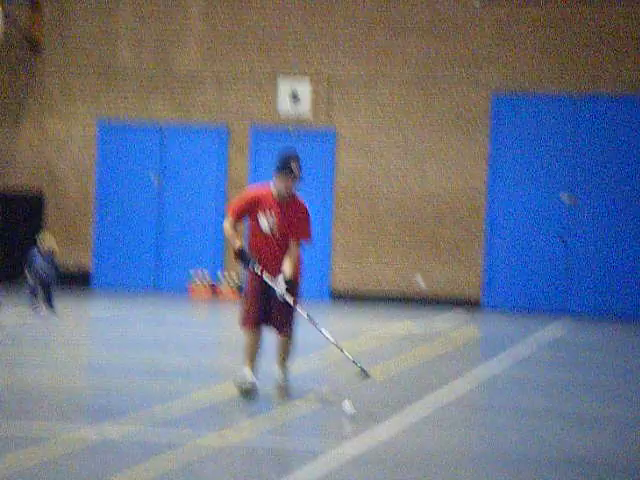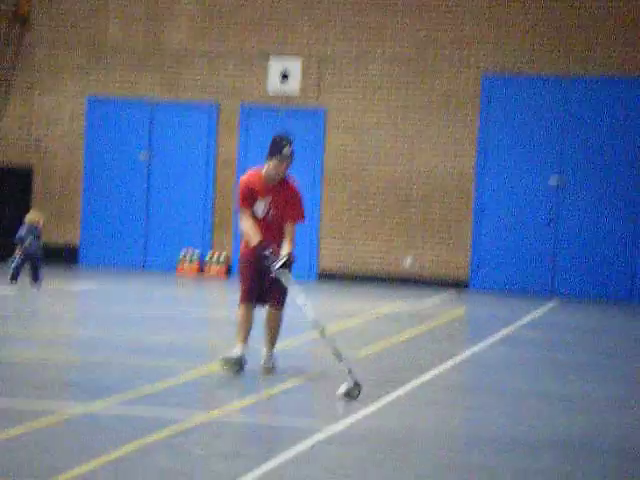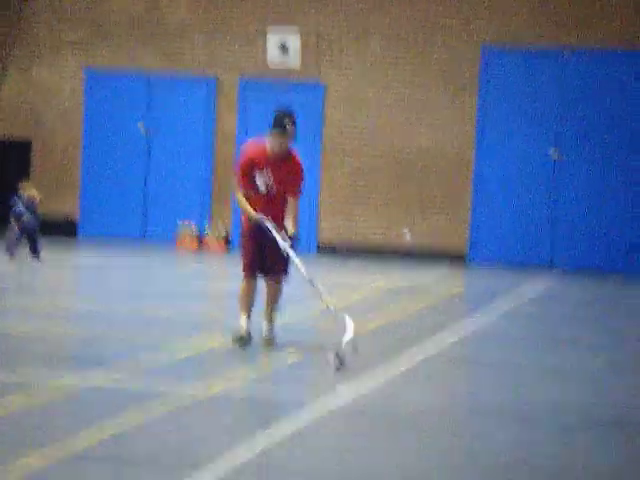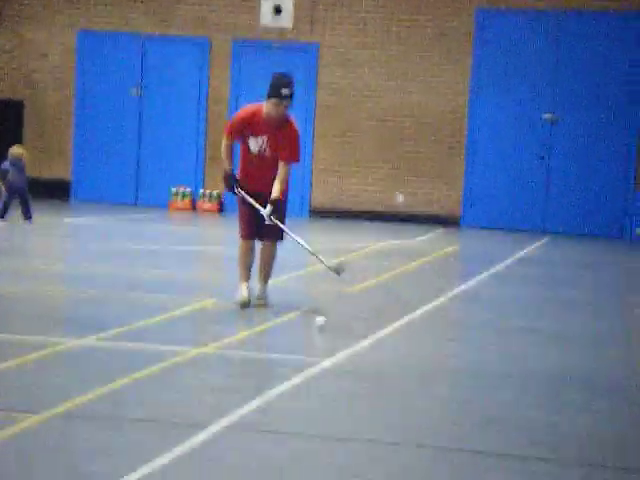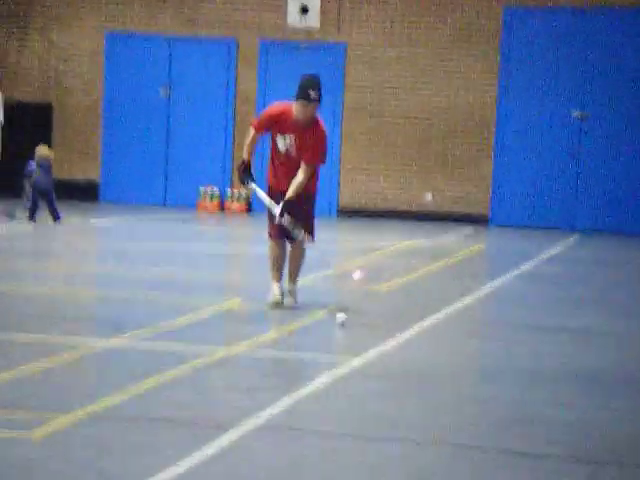
dt=0.1s
person 1, frame 1
left shoulder: (300, 209)
right shoulder: (254, 196)
left elbow: (294, 247)
right elbow: (229, 223)
left wrist: (286, 275)
right wrist: (238, 247)
left hip: (284, 275)
right hip: (257, 272)
left knee: (285, 328)
right knee: (252, 325)
left ankle: (282, 374)
right ankle: (249, 376)
person 1, frame 2
left shoulder: (291, 191)
right shoulder: (248, 181)
left elbow: (291, 228)
right elbow: (245, 219)
left wrist: (286, 254)
right wrist: (259, 244)
left hip: (278, 253)
right hip: (253, 250)
left knee: (275, 305)
right knee: (247, 301)
left ankle: (269, 354)
right ankle: (239, 351)
person 1, frame 3
left shoulder: (294, 164)
right shoulder: (251, 152)
left elbow: (292, 201)
right elbow: (239, 189)
left wrist: (291, 230)
right wrist: (254, 215)
left hip: (279, 225)
right hip: (254, 222)
left knee: (274, 276)
right knee: (249, 274)
left ankle: (268, 327)
right ankle: (244, 323)
person 1, frame 4
left shoulder: (290, 130)
right shoulder: (247, 115)
left elbow: (284, 169)
right elbow: (227, 142)
left wrist: (274, 198)
right wrist: (228, 171)
left hip: (273, 190)
right hip: (247, 185)
left knee: (270, 239)
right knee: (246, 237)
left ankle: (262, 288)
right ankle: (244, 288)
person 1, frame 5
left shoulder: (318, 131)
right shoulder: (277, 112)
left elbow: (305, 172)
right elbow: (254, 132)
left wrist: (289, 201)
right wrist: (245, 161)
left hip: (302, 190)
right hip: (276, 184)
left knee: (298, 239)
right knee: (276, 237)
left ankle: (291, 288)
right ankle: (276, 288)
